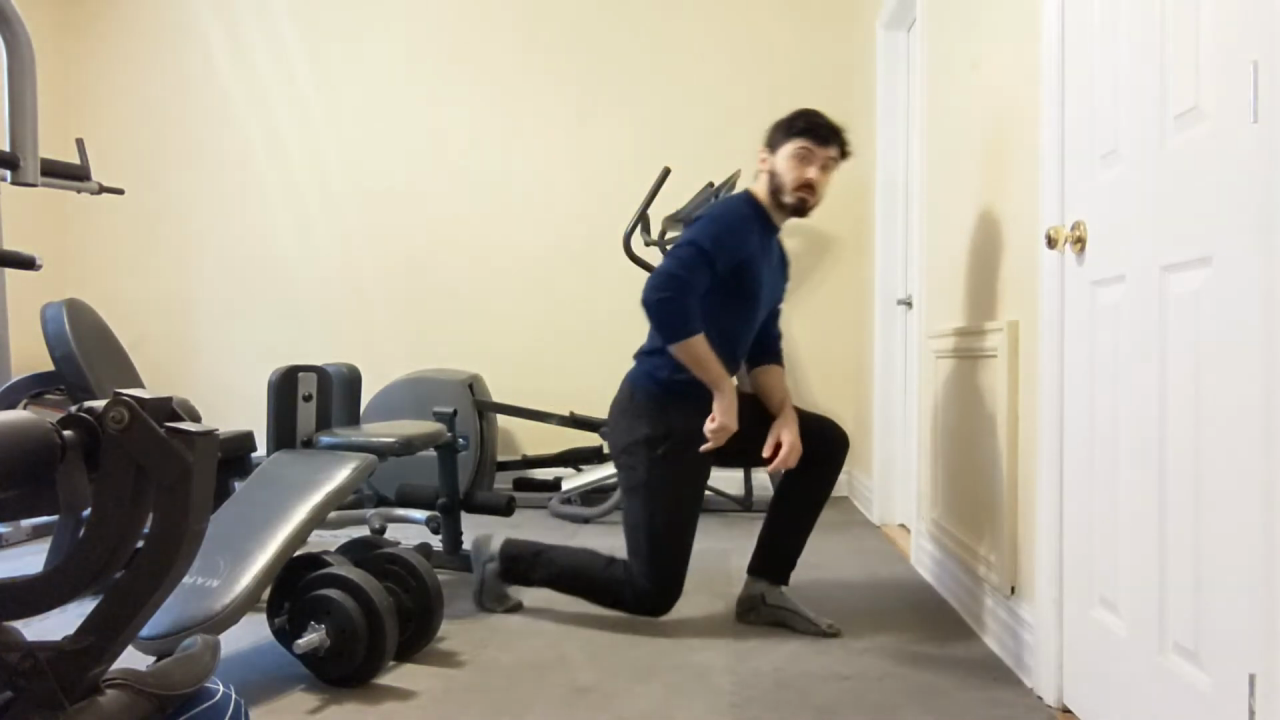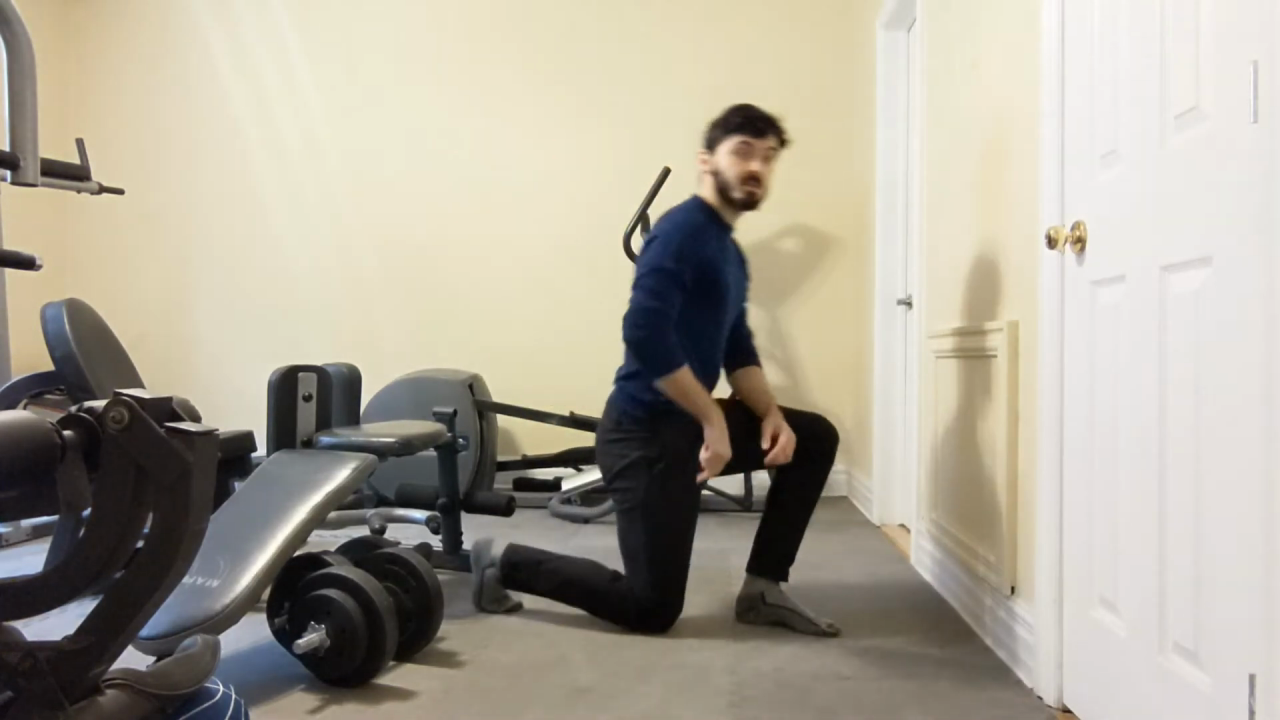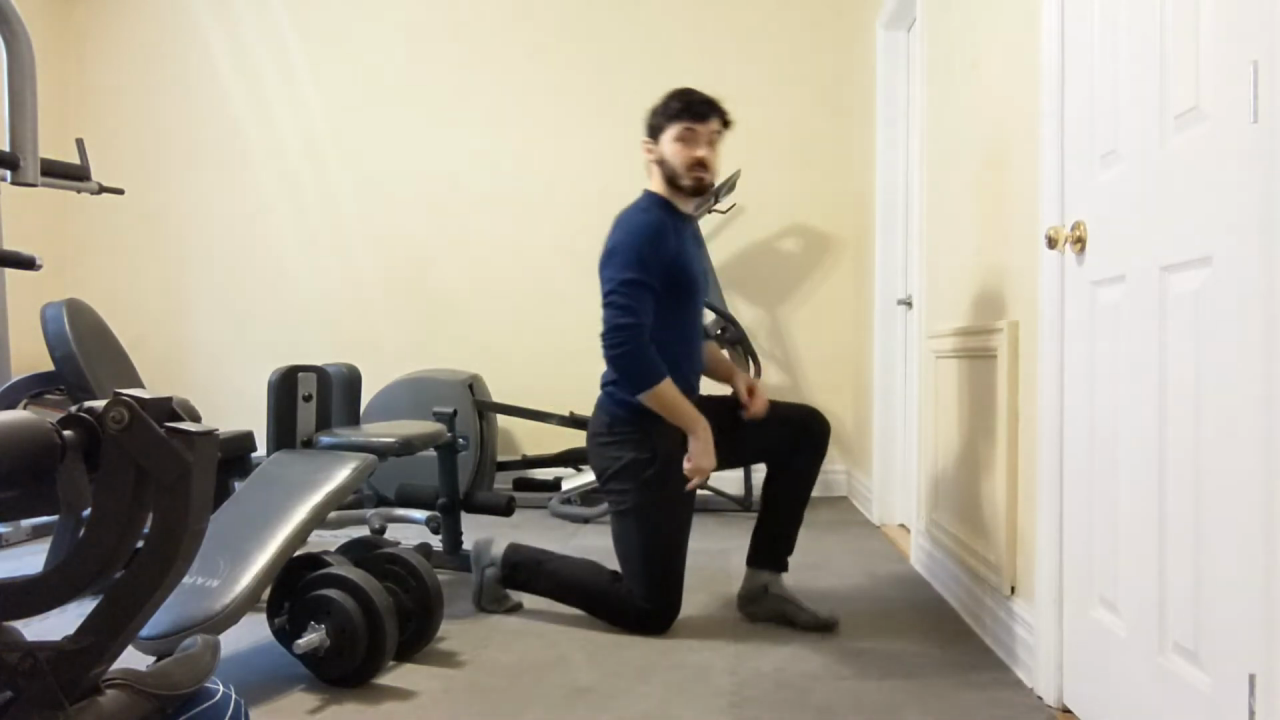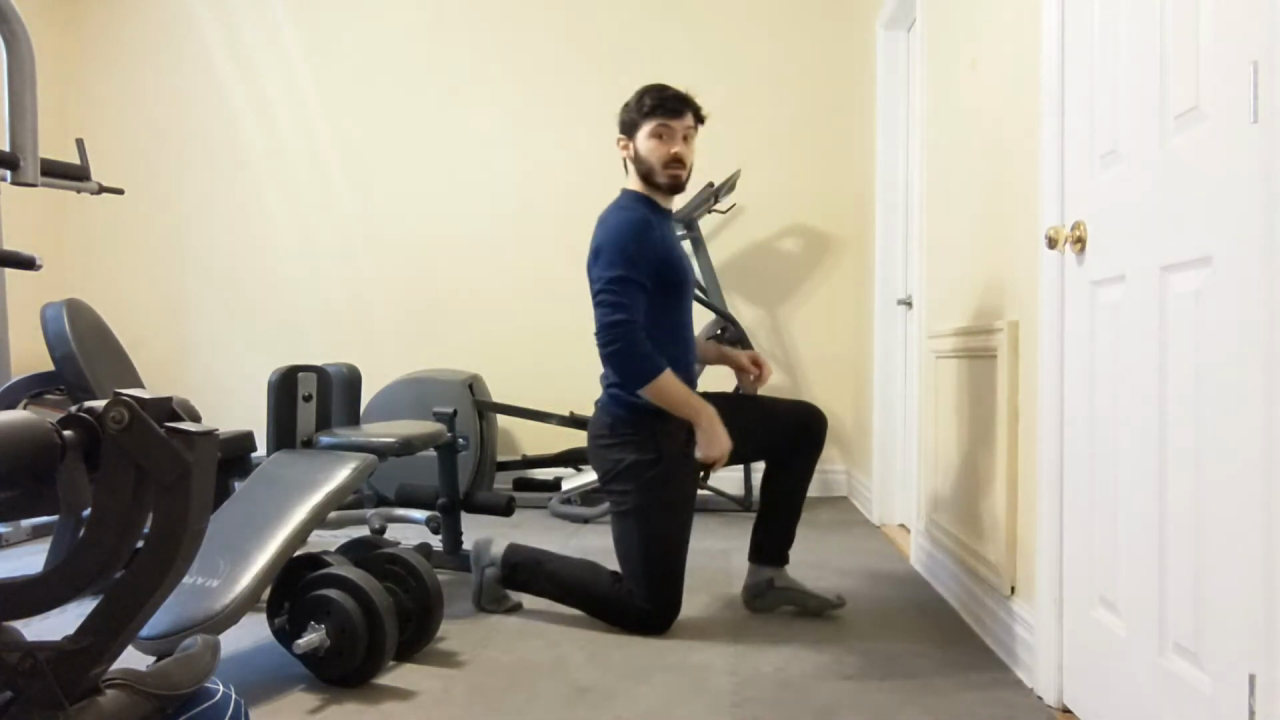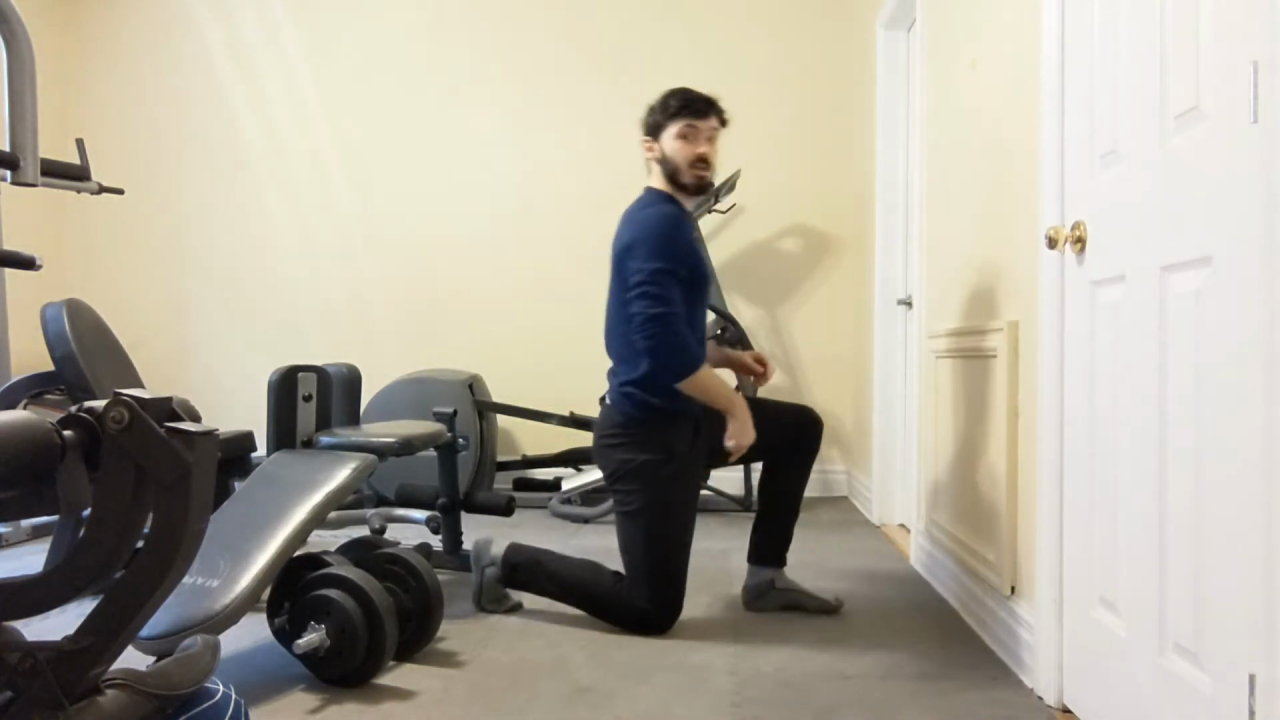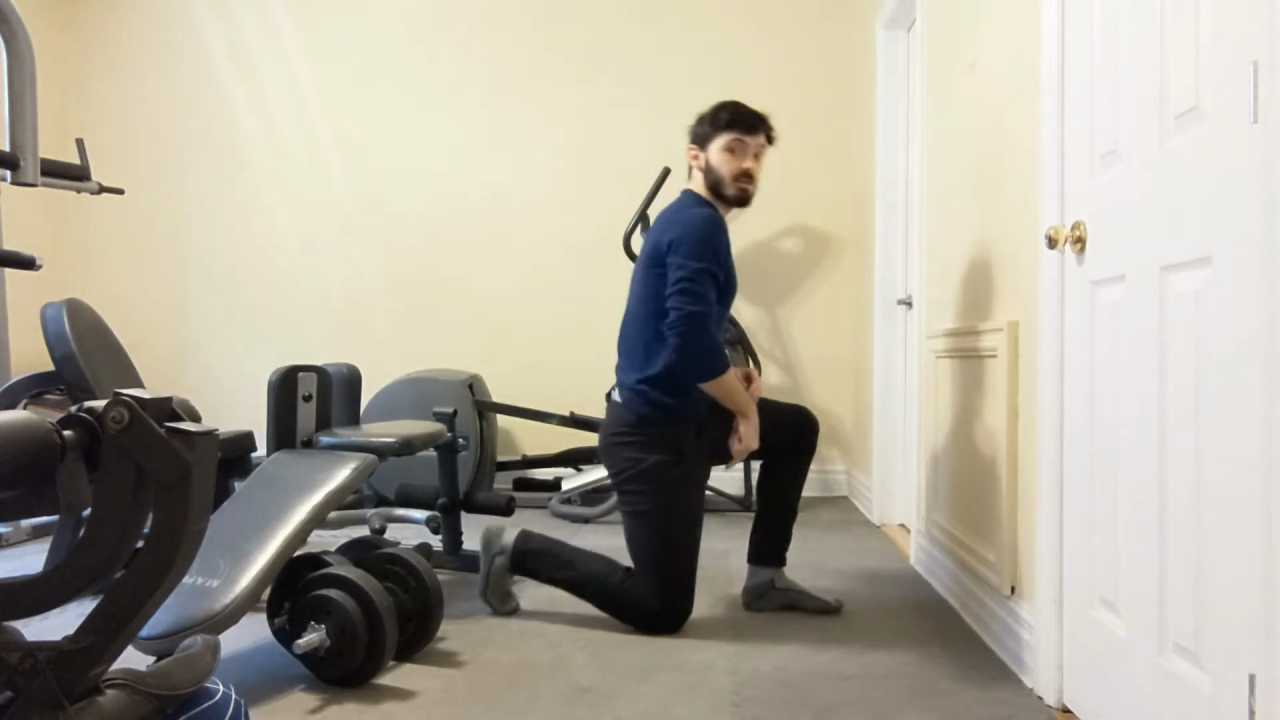
dt=0.2s
person 1, frame 1
left shoulder: (774, 253)
right shoulder: (727, 222)
left elbow: (764, 349)
right elbow: (663, 298)
left wrist: (785, 416)
right wrist: (723, 391)
left hip: (704, 405)
right hip: (655, 415)
left knee: (825, 444)
right knee: (651, 590)
left ankle: (764, 590)
right ankle: (504, 557)
person 1, frame 2
left shoulder: (730, 252)
right shoulder: (682, 230)
left elbow: (738, 350)
right elbow: (645, 332)
left wrist: (771, 414)
right wrist: (713, 420)
left hip: (688, 423)
right hip: (644, 433)
left knee: (814, 439)
right knee: (652, 607)
left ankle: (762, 589)
right ankle: (503, 562)
person 1, frame 3
left shoulder: (683, 228)
right shoulder: (642, 228)
right elbow: (626, 348)
left wrist: (735, 377)
right wrist: (698, 429)
left hip: (676, 418)
right hip: (637, 434)
left knee: (805, 428)
right knee: (650, 610)
left ankle: (763, 583)
right ankle: (505, 562)
person 1, frame 4
left shoulder: (657, 222)
right shoulder: (627, 226)
right elbow: (622, 346)
left wrist: (727, 355)
right wrist: (703, 418)
left hip: (670, 417)
right hip: (639, 434)
left knee: (804, 424)
right knee: (651, 611)
left ankle: (767, 576)
right ankle: (504, 562)
person 1, frame 5
left shoulder: (667, 221)
right shoulder: (658, 222)
right elbow: (660, 343)
left wrist: (729, 358)
right wrist: (735, 406)
left hip: (675, 417)
right hip: (646, 432)
left knee: (800, 427)
right knee: (651, 611)
left ankle: (765, 577)
right ankle: (505, 562)
person 1, frame 6
left shoulder: (685, 220)
right shoulder: (699, 224)
right elbow: (691, 339)
left wrist: (728, 376)
right wrist: (746, 410)
left hip: (673, 415)
right hip: (652, 431)
left knee: (797, 427)
right knee: (662, 609)
left ankle: (764, 578)
right ankle: (518, 548)
